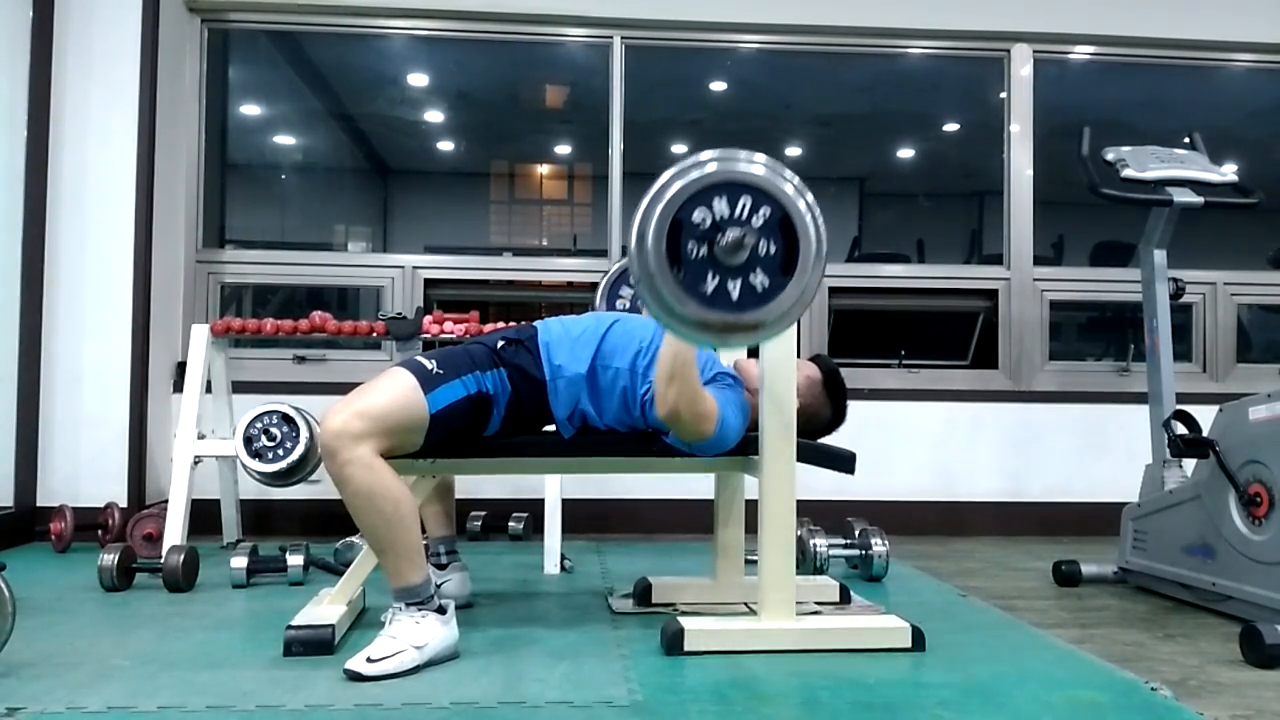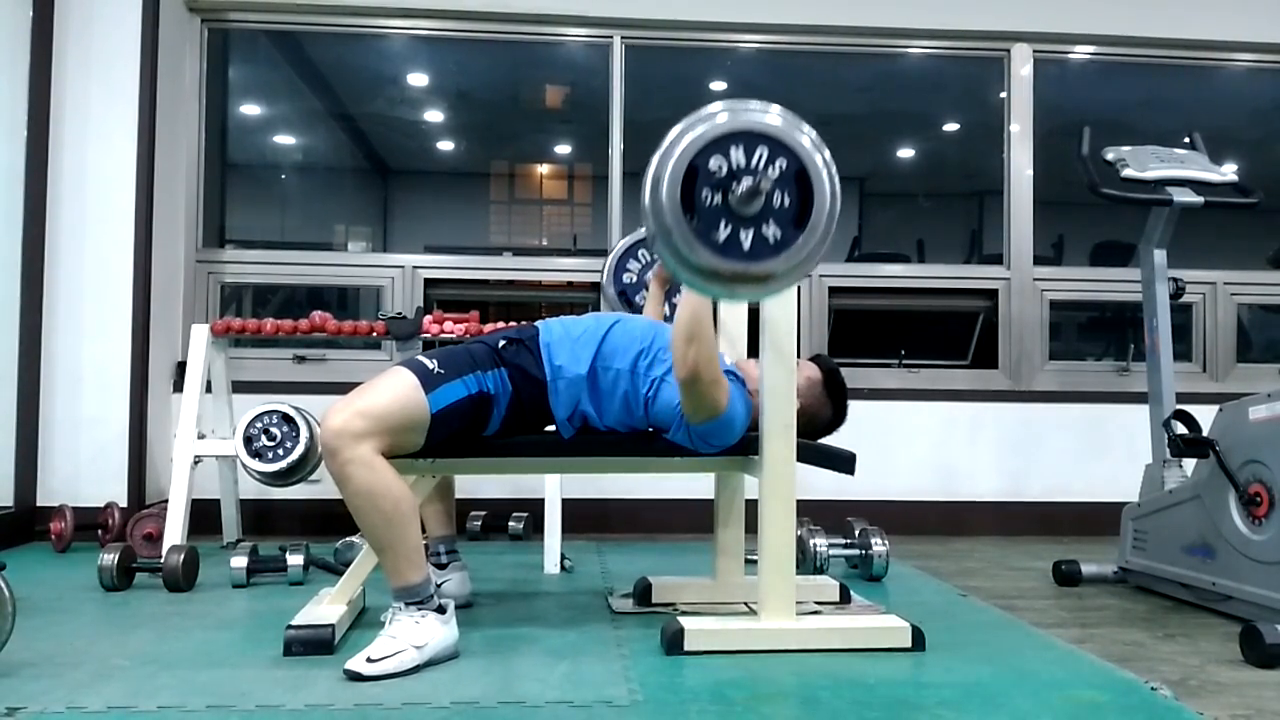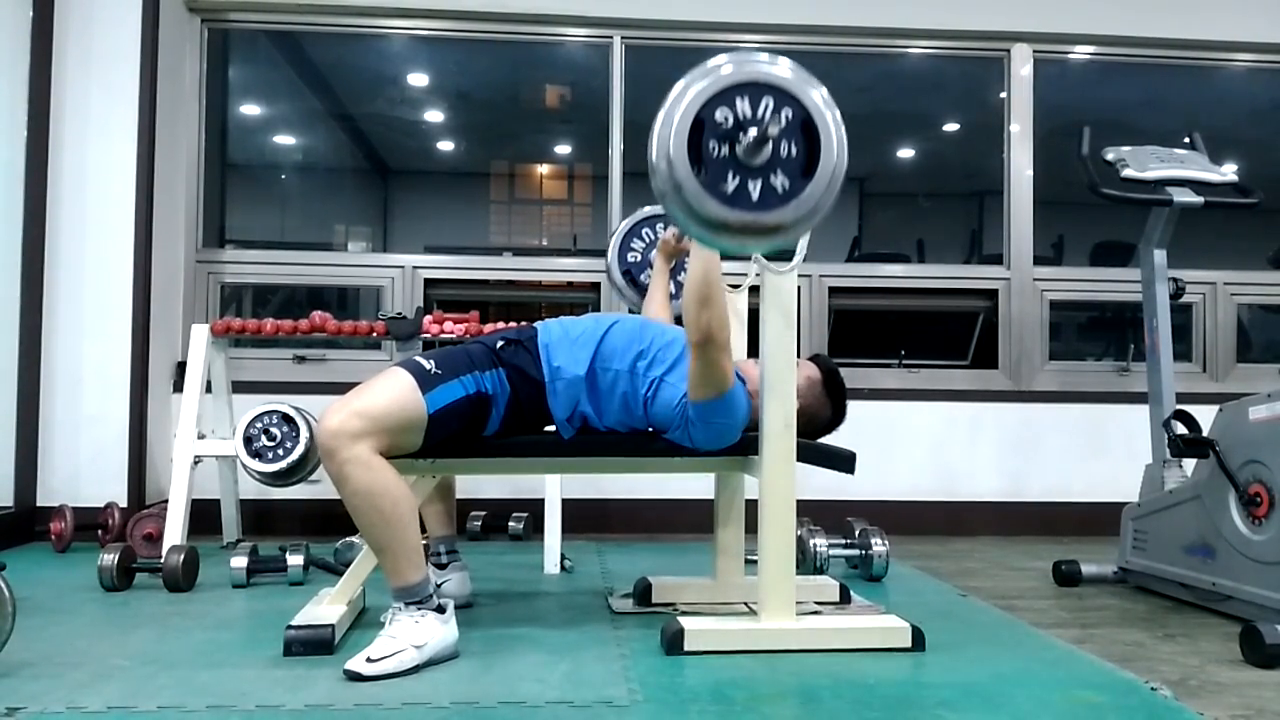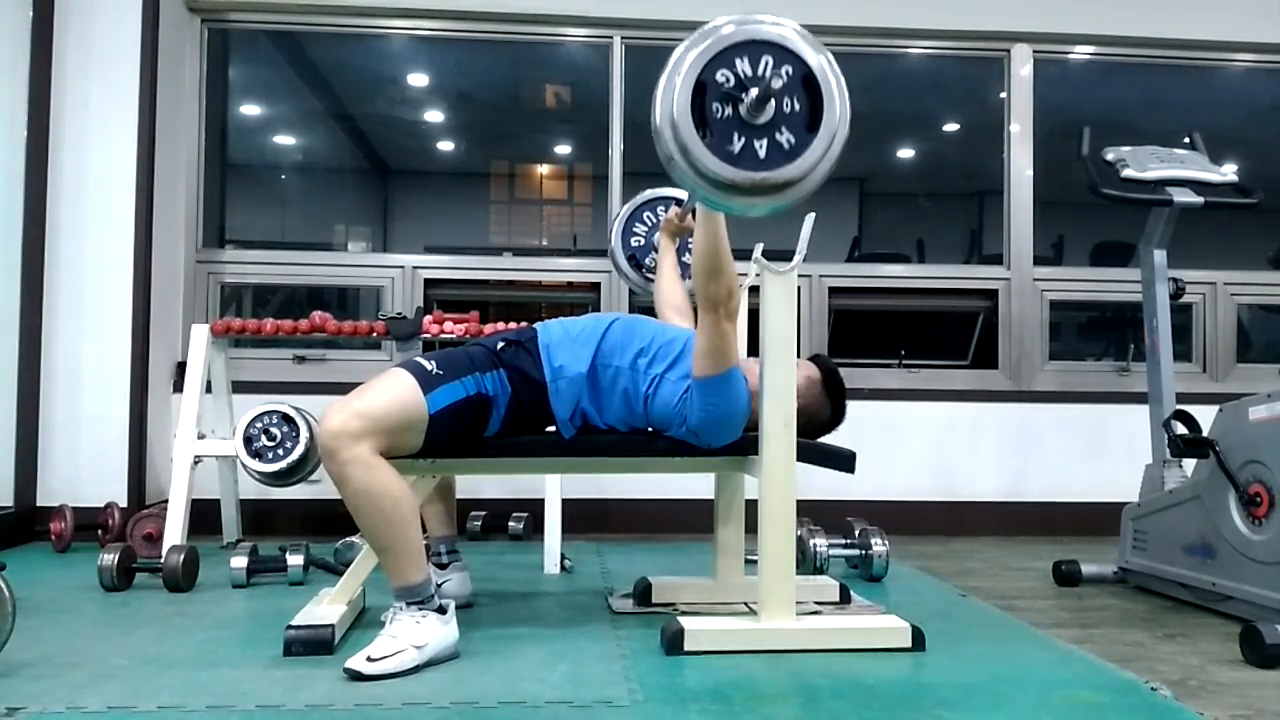
dt=0.2s
person 1, frame 1
left shoulder: (727, 410)
right shoulder: (728, 384)
left elbow: (672, 403)
left knee: (346, 432)
left ankle: (422, 614)
right ankle: (442, 568)
person 1, frame 2
left shoulder: (727, 408)
right shoulder: (729, 379)
left elbow: (688, 366)
right elbow: (653, 348)
right wrist: (658, 281)
left knee: (347, 431)
left ankle: (423, 612)
right ankle: (443, 567)
person 1, frame 3
left shoulder: (724, 412)
right shoulder: (731, 384)
left elbow: (704, 332)
right elbow: (656, 335)
right wrist: (663, 261)
left knee: (343, 432)
left ankle: (423, 612)
right ankle: (443, 567)
person 1, frame 4
left shoulder: (720, 411)
right shoulder: (715, 374)
left elbow: (717, 302)
right elbow: (675, 316)
right wrist: (667, 243)
left knee: (345, 432)
left ankle: (423, 612)
right ankle: (443, 567)
